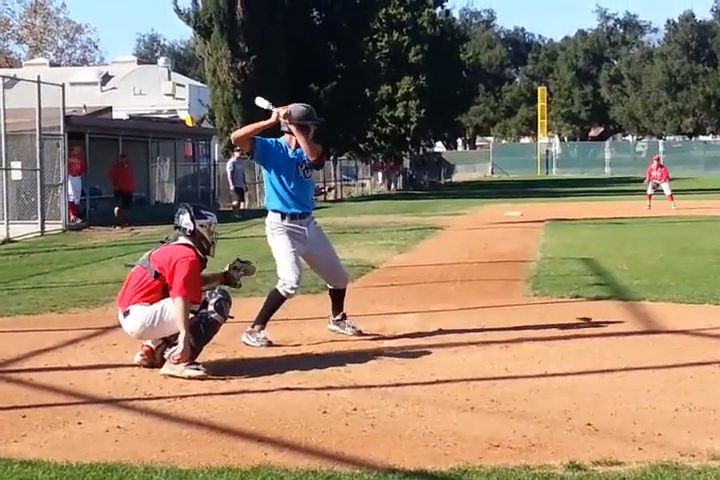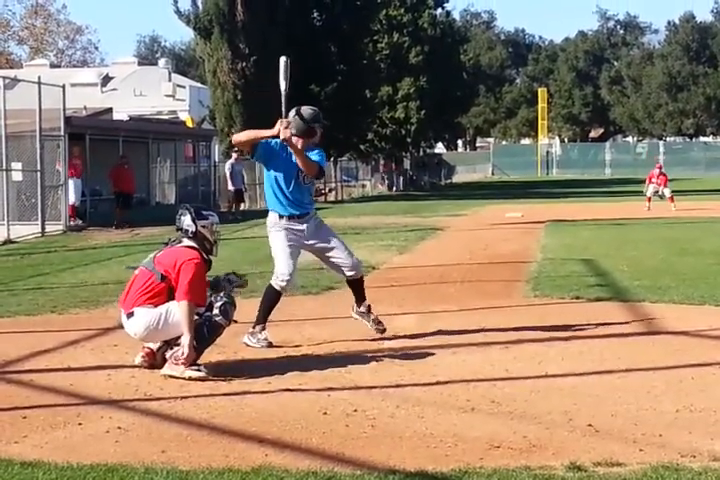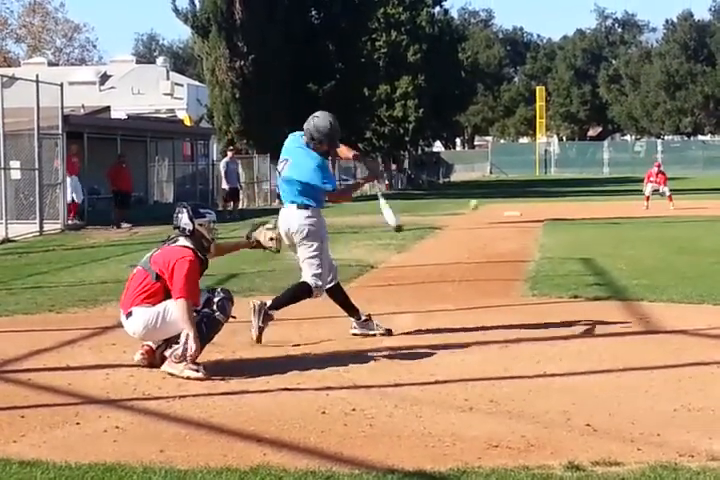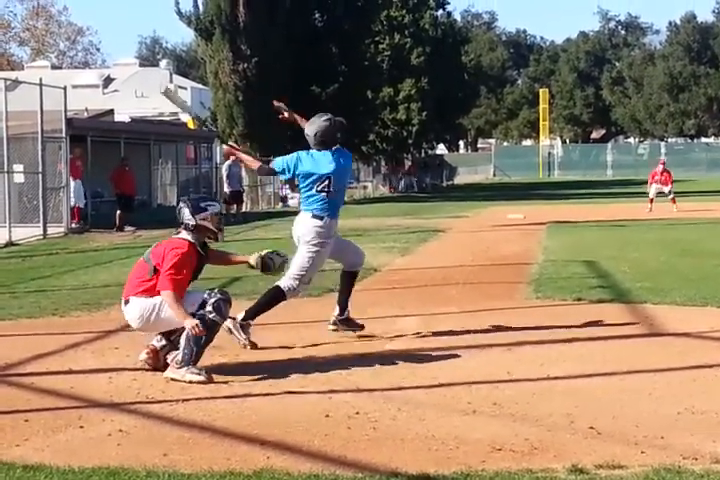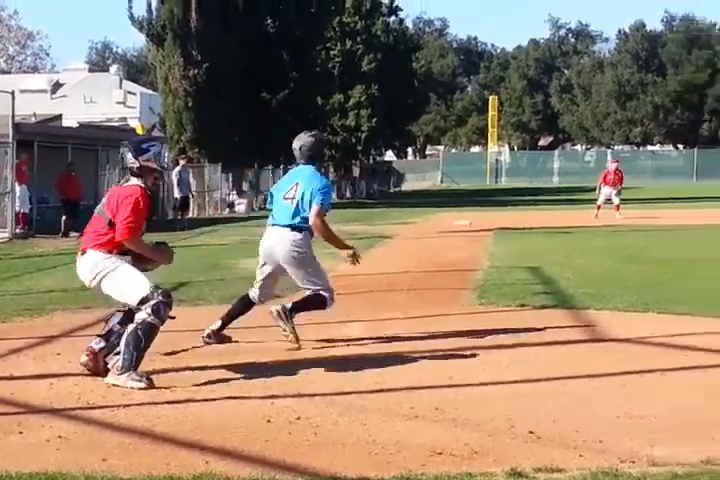
dt=0.3s
person 1, frame 1
left shoulder: (309, 148)
right shoulder: (269, 148)
left elbow: (315, 158)
right elbow: (237, 137)
left wrist: (293, 125)
right wrist: (270, 121)
left hip: (308, 224)
right hip: (281, 225)
left knee: (338, 275)
right knee: (290, 282)
left ankle: (338, 319)
right ankle: (255, 330)
person 1, frame 2
left shoulder: (315, 153)
right shoulder: (272, 148)
left elbow: (312, 171)
right elbow: (237, 139)
left wrist: (292, 144)
right wrist: (272, 133)
left hip: (310, 222)
right hip: (282, 225)
left knee: (350, 264)
right knee: (283, 275)
left ankle: (361, 307)
right ankle: (256, 330)
person 1, frame 3
left shoulder: (293, 140)
right shoulder: (316, 167)
right elbow: (338, 197)
left wrist: (348, 152)
right wrist: (367, 179)
right hip: (307, 220)
left knee: (326, 275)
right knee: (315, 282)
left ankle: (360, 321)
right ankle: (266, 309)
person 1, frame 4
left shoulder: (300, 159)
right shoulder: (344, 159)
left elbow: (263, 169)
right elbow: (335, 145)
left wrist: (238, 153)
right wrist: (296, 118)
left hip: (307, 224)
right hip: (321, 229)
left knee: (355, 258)
right knee: (291, 282)
left ankle: (342, 316)
right ankle: (243, 321)
person 1, frame 5
left shoulder: (285, 178)
right shoulder: (319, 181)
right elbow: (316, 222)
right wrist: (345, 247)
left hip: (270, 237)
right hip: (293, 242)
left knee: (259, 293)
right knee: (324, 298)
left ankle: (215, 330)
right ankle: (288, 312)
person 2, frame 1
left shoulder: (172, 248)
right shoulder: (188, 256)
left elbow: (189, 283)
right elbow: (181, 297)
left wrist: (222, 277)
right wrist: (184, 335)
left hip: (131, 315)
right hip: (143, 318)
left knee: (200, 302)
right knee: (218, 300)
left ankle: (154, 350)
right ankle: (178, 361)
person 2, frame 2
left shoulder: (174, 250)
right shoulder: (193, 259)
right elbow: (185, 301)
left wrist: (209, 285)
right wrist: (189, 339)
right hip: (144, 321)
right knee: (223, 303)
left ankle: (155, 351)
right ankle: (178, 362)
person 2, frame 3
left shoulder: (177, 246)
right shoulder: (185, 256)
left elbow: (212, 249)
right elbow: (182, 300)
left wrist: (250, 242)
right wrist: (192, 335)
left hip: (134, 316)
right hip: (144, 319)
right knee: (220, 300)
left ankle: (154, 348)
right ankle: (178, 360)
person 2, frame 4
left shoulder: (190, 241)
right shoulder: (183, 248)
left elbow: (212, 256)
right elbow: (167, 290)
left wrist: (247, 259)
right wrist: (187, 319)
left hip: (142, 304)
right hip: (141, 306)
left knee: (202, 311)
right knee: (218, 302)
left ankle: (158, 350)
right ankle: (181, 365)
person 2, frame 5
left shoulder: (123, 189)
right shoulder: (135, 193)
right elbow: (127, 238)
left wrist: (150, 252)
right wrist: (156, 254)
left hip: (94, 259)
right hip: (101, 260)
left knee: (141, 303)
right knee: (158, 301)
left ankle: (98, 353)
right ankle: (123, 370)
